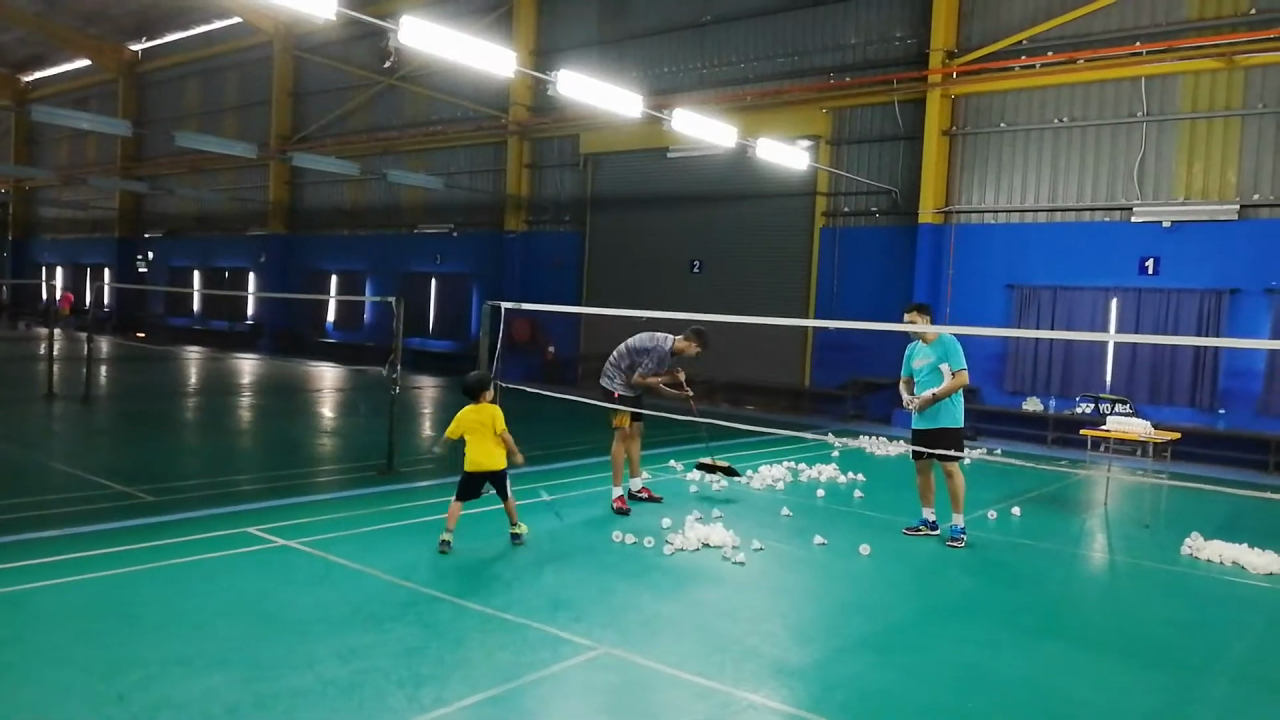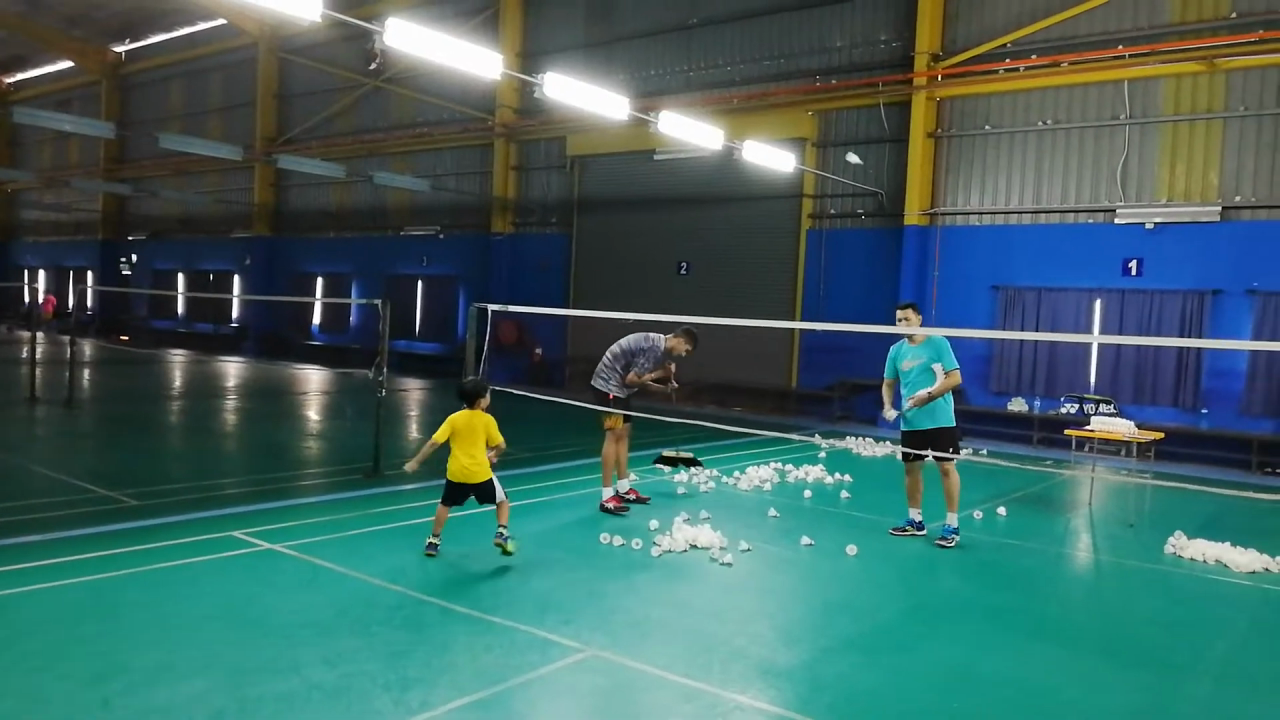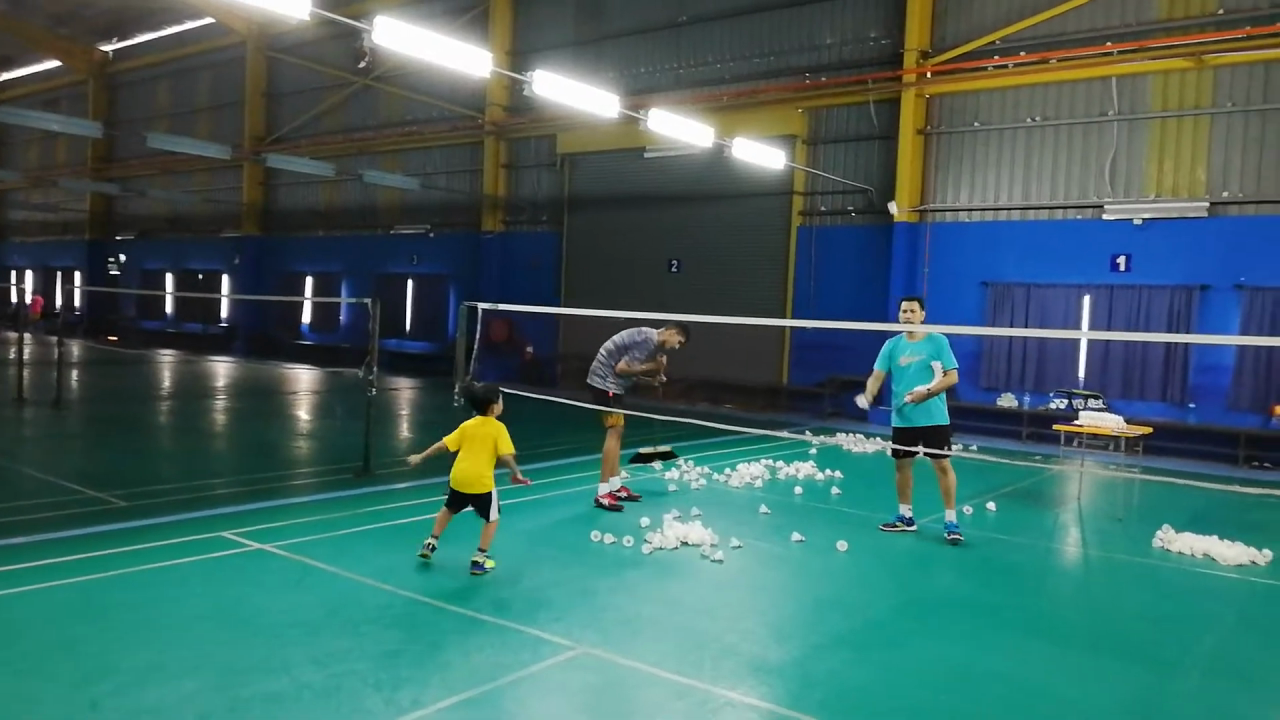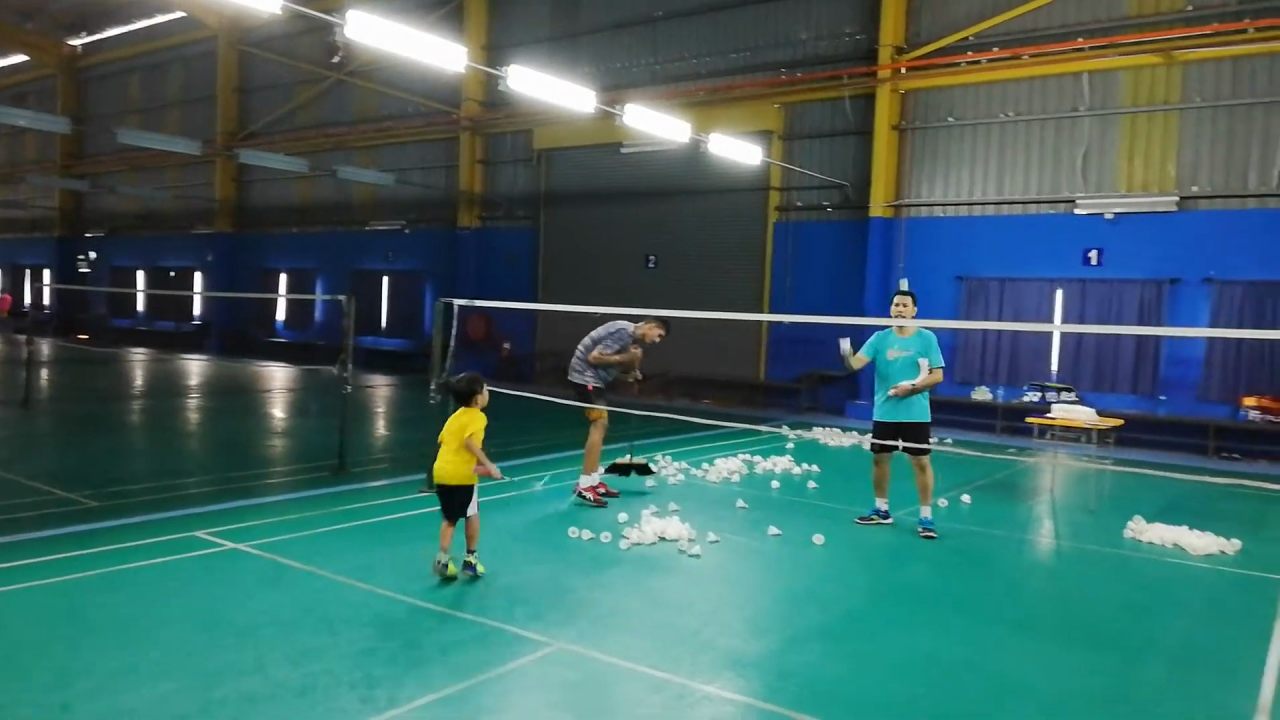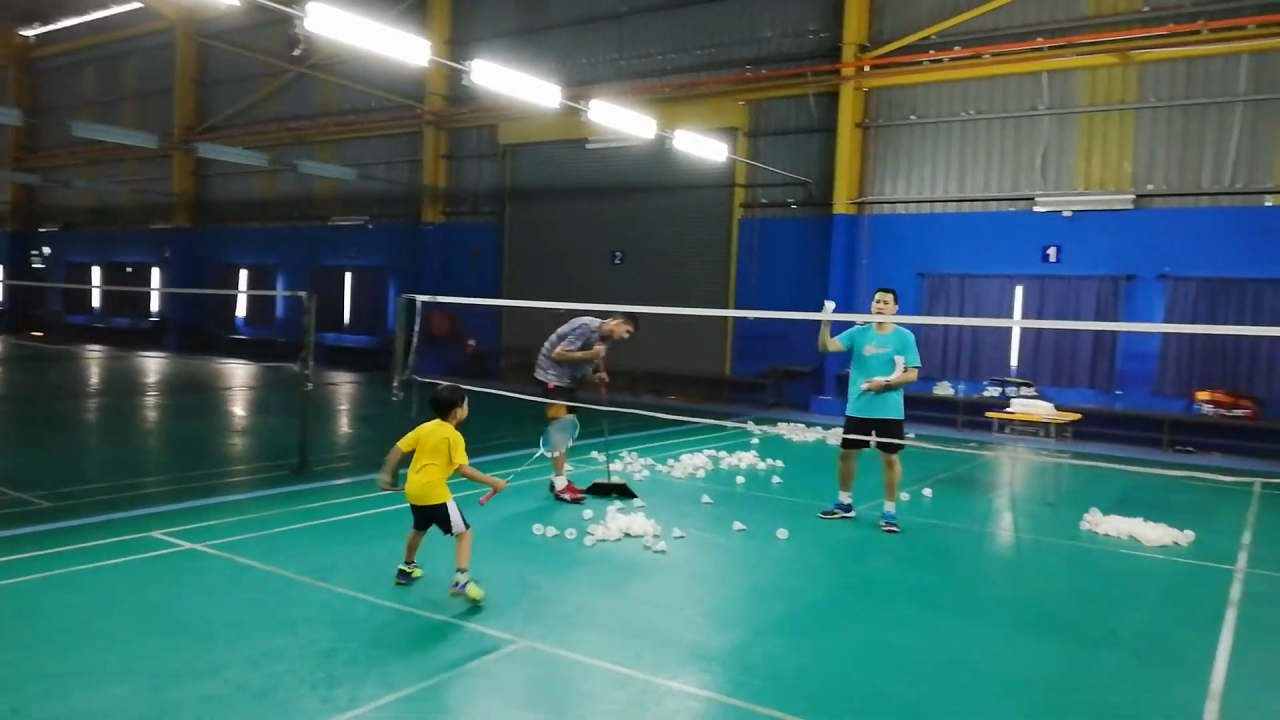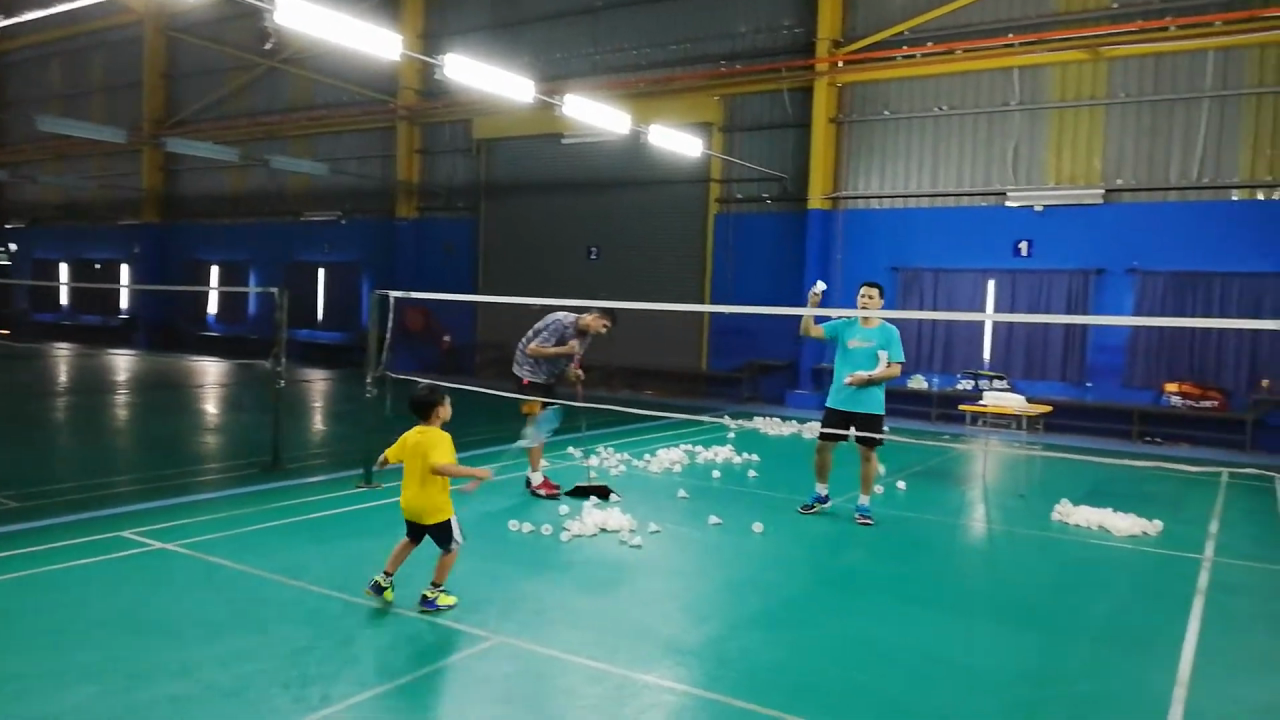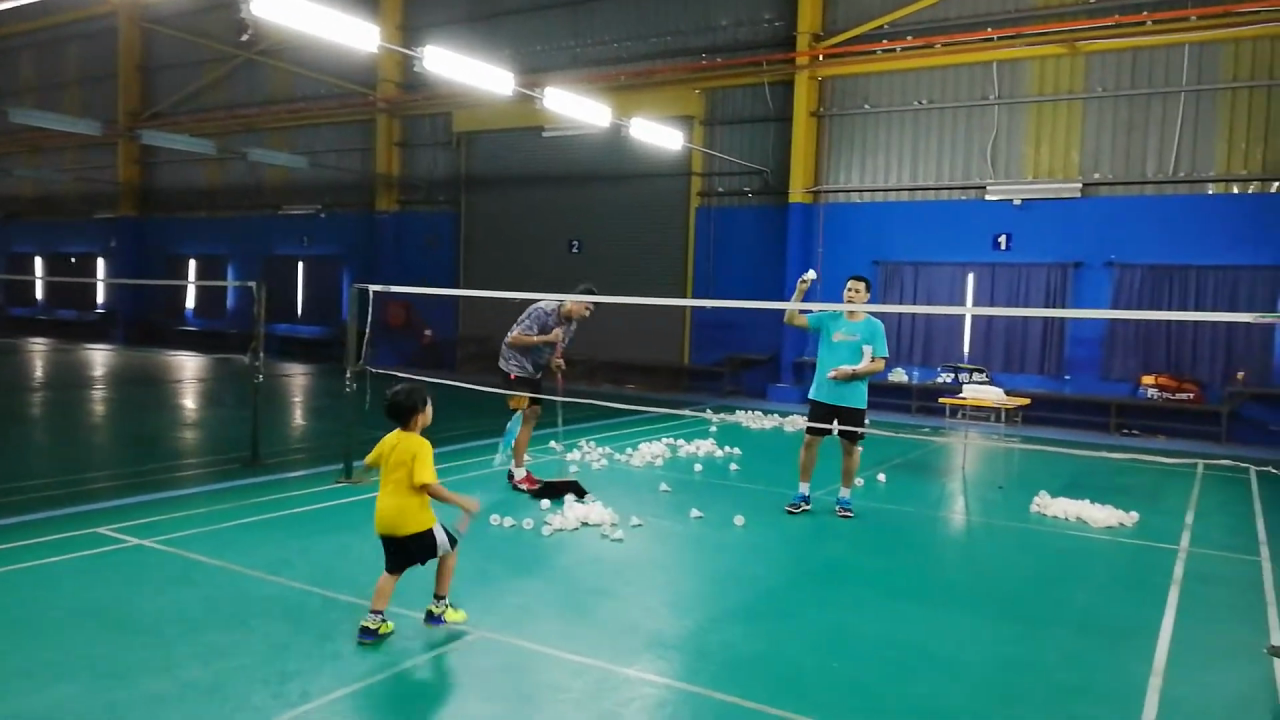
dt=0.2s
person 1, frame 1
left shoulder: (948, 343)
right shoulder: (912, 349)
left elbow: (962, 379)
right elbow: (905, 381)
left wrist: (932, 397)
right wrist: (906, 396)
left hip: (947, 419)
right hip: (921, 420)
left knee: (950, 467)
right knee: (922, 467)
left ankle: (958, 525)
right ankle: (929, 520)
person 1, frame 2
left shoulder: (938, 344)
right shoulder: (896, 350)
left elbow: (955, 378)
right elbow: (888, 384)
left wrist: (927, 396)
right wrist: (888, 405)
left hip: (940, 419)
right hip: (910, 422)
left knee: (946, 467)
right knee: (911, 468)
left ankle: (951, 526)
right ankle: (915, 520)
person 1, frame 3
left shoulder: (938, 342)
right shoulder: (892, 345)
left elbow: (952, 377)
right elbow: (877, 376)
left wrist: (927, 393)
right wrist: (867, 395)
left hip: (934, 417)
right hip: (902, 418)
left knee: (942, 465)
right knee: (902, 465)
left ankle: (951, 521)
right ankle: (905, 516)
person 1, frame 4
left shoulder: (927, 338)
right shoulder: (880, 338)
left elbow: (938, 375)
right elbow: (857, 363)
left wrist: (911, 387)
right wrist: (847, 357)
left hip: (916, 414)
right hip: (884, 412)
left knee: (921, 462)
right knee: (880, 459)
left ankle: (926, 517)
right ankle: (881, 510)
person 1, frame 5
left shoulder: (904, 337)
right shoulder: (858, 333)
left elbow: (912, 374)
right elbow: (827, 347)
left wrist: (885, 383)
right wrist: (825, 325)
left hip: (890, 410)
right hip: (857, 408)
left knee: (890, 458)
right knee: (847, 454)
left ankle: (889, 511)
right ankle: (844, 503)
person 1, frame 6
left shoulder: (889, 332)
right shoulder: (843, 326)
left elbow: (895, 370)
right elbow: (807, 332)
left wrist: (867, 377)
right wrist: (812, 306)
left hip: (870, 405)
right hip: (838, 401)
left knee: (868, 453)
right knee: (823, 446)
left ankle: (863, 505)
right ankle: (821, 494)
person 1, frame 7
left shoulder: (874, 326)
right shoulder: (828, 319)
left elbow: (879, 364)
right elbow: (791, 320)
left wrist: (852, 372)
right wrist: (799, 293)
left hip: (853, 399)
right hip: (821, 394)
left knee: (850, 447)
right knee: (810, 441)
left ankle: (844, 498)
right ankle: (803, 495)
person 2, frame 1
left shoulder: (462, 414)
right shoulder: (493, 410)
left elbow: (448, 436)
right elbow: (504, 435)
left wrist: (439, 447)
right wrist: (516, 455)
left hip: (474, 465)
right hip: (496, 464)
left knee: (458, 500)
right knee: (507, 497)
left ankle: (447, 537)
right ankle: (515, 530)
person 2, frame 2
left shoulder: (453, 419)
right shoulder: (487, 420)
left elbow: (434, 442)
right elbow: (501, 446)
left wrist: (415, 461)
right wrist: (493, 456)
left hip: (456, 473)
right hip: (480, 473)
left knee: (445, 505)
right knee: (502, 501)
left ankle: (434, 541)
right ankle: (502, 533)
person 2, frame 3
left shoulder: (467, 426)
right shoulder: (499, 428)
left elbow: (443, 444)
right elbow: (506, 456)
left wrist: (421, 456)
right wrist: (516, 473)
left hip: (458, 480)
right hip: (482, 483)
left knee: (448, 509)
right knee: (492, 519)
left ankle: (431, 543)
right ankle: (479, 559)
person 2, frame 4
left shoulder: (455, 416)
right shoulder: (477, 417)
right elbow: (469, 441)
right wrist: (487, 464)
left hip: (441, 473)
right hip: (460, 475)
left knee: (450, 518)
right knee: (471, 516)
left ankle: (443, 559)
right ankle: (470, 558)
person 2, frame 5
left shoulder: (425, 428)
right shoulder: (454, 436)
left elbow: (398, 449)
right elbow: (464, 469)
left wrist: (386, 473)
right wrist: (493, 482)
left hip: (413, 490)
right hip: (433, 493)
left knee: (419, 528)
right knee: (464, 532)
left ankle: (406, 568)
right ankle: (461, 580)
person 2, frame 6
left shoulder: (410, 436)
right shoulder: (441, 438)
left elbow: (385, 459)
right elbow: (439, 466)
left wrist: (379, 466)
right wrist: (476, 473)
left hip: (410, 505)
right hip: (435, 509)
left knee: (411, 539)
right knee: (452, 546)
left ankle: (383, 581)
right ankle: (432, 594)
person 2, frame 7
left shoulder: (388, 440)
right shoulder: (420, 446)
left elbow: (368, 465)
right elbow: (428, 486)
left wrist: (361, 474)
right wrist: (462, 502)
left hip: (386, 519)
right hip: (413, 521)
left knee: (393, 569)
right knee: (448, 550)
left ankle: (373, 621)
right ankle: (439, 607)
person 3, frame 1
left shoulder: (669, 348)
right shoulder: (660, 349)
left elbow: (650, 381)
right elbow: (637, 380)
left wrist: (677, 393)
right wrist: (667, 378)
left hip: (630, 386)
right hip: (617, 383)
left knee: (636, 431)
right knee: (623, 433)
left ankle: (636, 487)
right ankle: (617, 495)
person 3, frame 2
left shoulder: (658, 345)
right shoulder: (655, 349)
left elbow: (637, 378)
right elbow: (632, 380)
left wrist: (663, 387)
right wrist: (660, 373)
left hip: (618, 386)
right hip: (608, 385)
left knee: (624, 433)
right knee: (614, 434)
left ankle: (623, 489)
right ankle: (607, 497)
person 3, frame 3
left shoulder: (650, 340)
right shoulder: (647, 341)
right elbow: (621, 369)
left wrist: (651, 379)
right wrist: (651, 366)
left hip: (610, 383)
right hip: (605, 382)
left knee: (617, 431)
right knee: (614, 431)
left ankle: (615, 486)
right ankle: (602, 493)
person 3, frame 4
left shoulder: (633, 338)
right shoulder: (623, 332)
right elbow: (594, 357)
left wrist: (628, 375)
right wrist: (625, 358)
left hip: (593, 378)
right hip: (585, 376)
left knee: (599, 426)
right knee: (599, 424)
left ankle: (594, 482)
right ankle: (584, 485)
person 3, frame 5
left shoulder: (604, 338)
right shoulder: (586, 328)
right elbow: (557, 354)
left wrist: (596, 376)
right wrist: (589, 355)
left hip: (566, 378)
right hip: (551, 374)
left ankle: (560, 480)
right ankle: (559, 485)
person 3, frame 6
left shoulder: (584, 336)
right shoulder: (560, 323)
left elbow: (565, 362)
right elbow: (531, 350)
left wrist: (573, 374)
right wrist: (564, 350)
left hip: (547, 375)
right hip: (529, 370)
right knee: (535, 420)
left ankle: (535, 475)
right ankle: (536, 481)
person 3, frame 7
left shoulder: (570, 325)
right shoulder: (542, 312)
left elbow: (553, 351)
right elbow: (514, 339)
left wrist: (555, 363)
right wrist: (547, 338)
left hip: (533, 369)
right hip: (515, 365)
left knee: (534, 412)
right knee: (522, 414)
left ankle: (516, 467)
right ankle: (519, 475)
